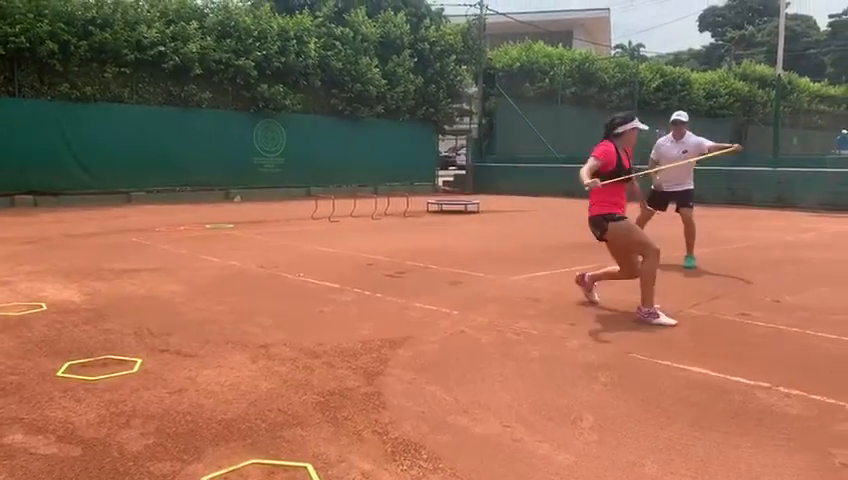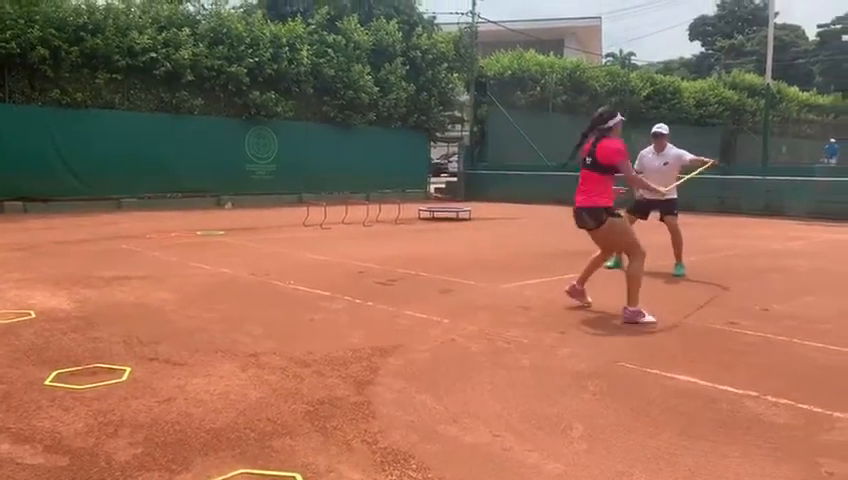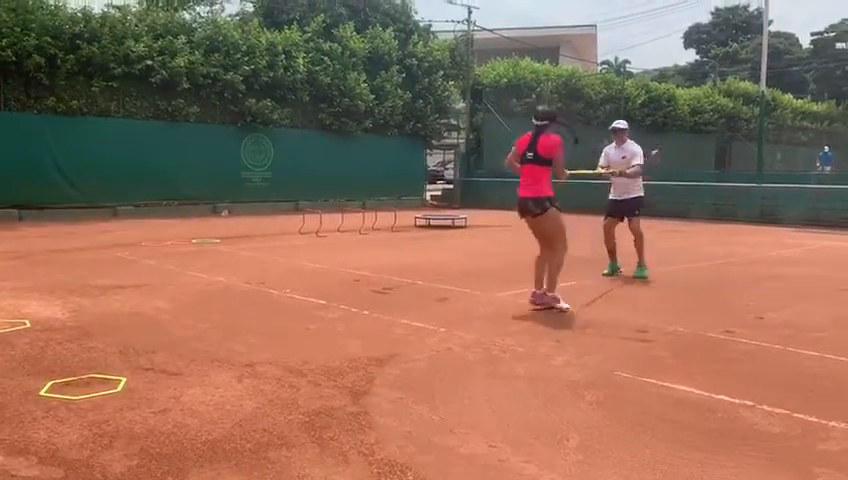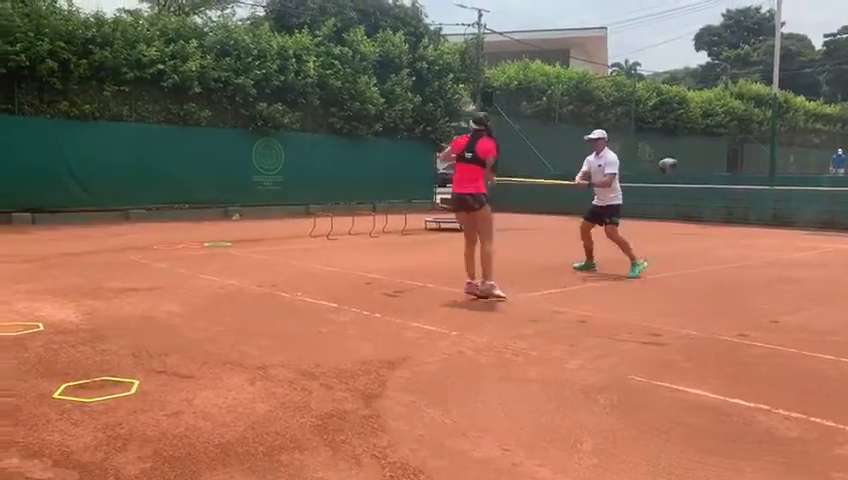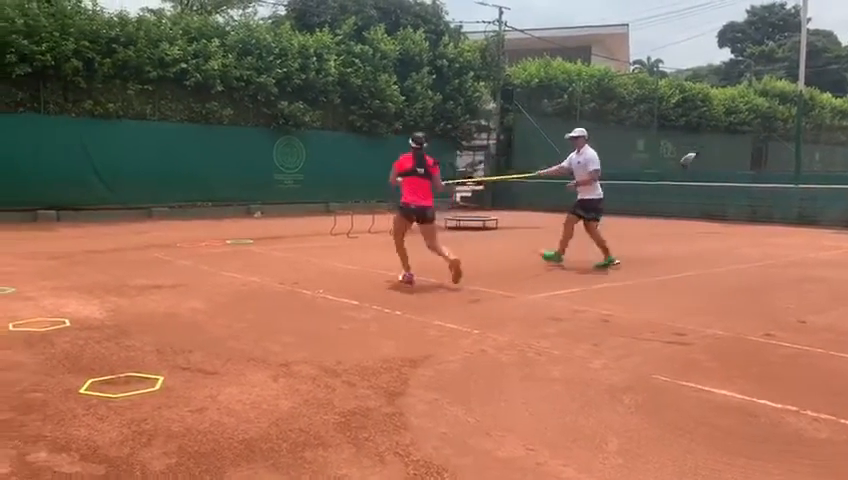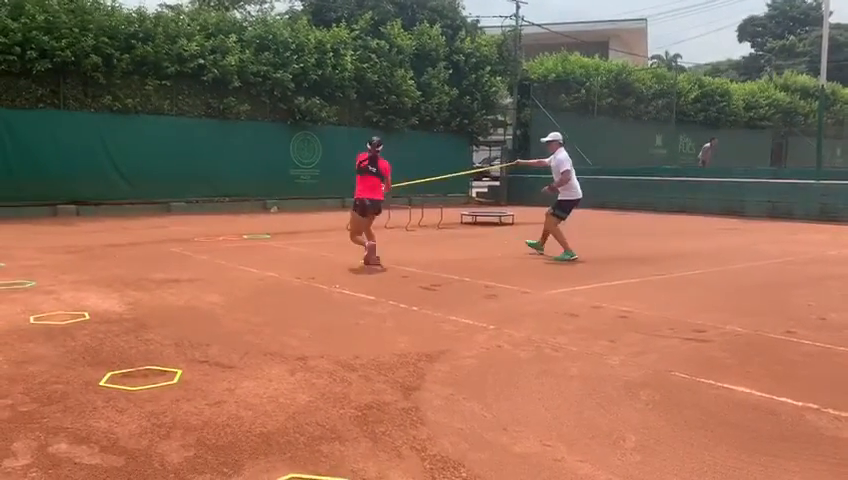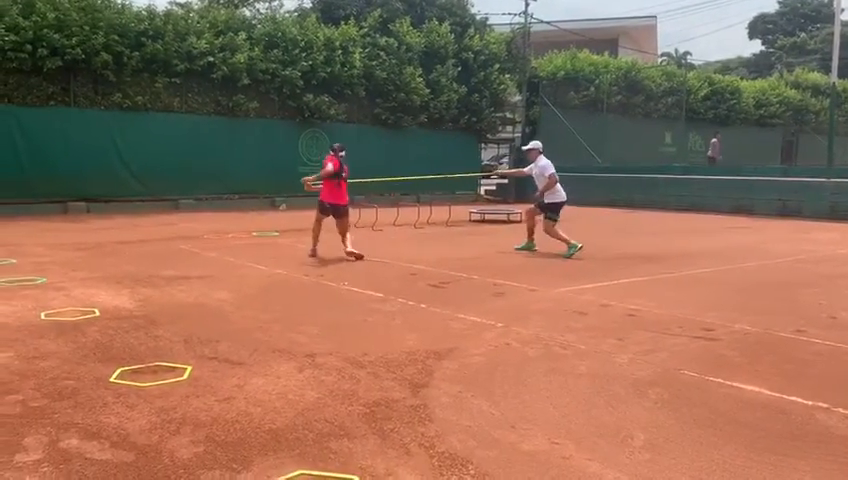
dt=0.4s
person 1, frame 1
left shoulder: (627, 152)
right shoulder: (606, 149)
left elbow: (631, 183)
right elbow: (585, 170)
left wrist: (643, 203)
right wrist: (588, 183)
left hip: (614, 217)
right hip: (606, 217)
left knee: (630, 270)
right knee: (652, 252)
left ankle: (588, 279)
right ankle: (647, 309)
person 1, frame 2
left shoulder: (590, 142)
right shoulder: (615, 146)
right elbow: (631, 177)
right wrist: (655, 189)
left hip: (581, 210)
right hip: (598, 210)
left knee: (608, 251)
right knee: (636, 254)
left ankle: (578, 287)
right ankle: (632, 309)
person 1, frame 3
left shoulder: (524, 139)
right shoulder: (554, 140)
left elbow: (509, 163)
right elbow: (560, 173)
right wrist: (562, 173)
left hip: (523, 199)
right hip: (541, 199)
left knee: (546, 246)
right knee: (560, 245)
left ankle: (538, 292)
right ankle: (549, 294)
person 1, frame 4
left shoulder: (460, 140)
right shoulder: (489, 145)
left elbow: (443, 157)
right elbow: (488, 174)
right wrist: (491, 177)
left hip: (457, 195)
right hip: (476, 195)
left knee: (470, 240)
right knee: (486, 240)
left ankle: (471, 282)
right ankle: (488, 284)
person 1, frame 5
left shoulder: (403, 159)
right shoulder: (431, 162)
left elbow: (392, 181)
right elbow: (438, 187)
left hip: (408, 206)
right hip: (427, 207)
left knee: (398, 239)
right knee: (433, 244)
left ankle: (408, 273)
right ankle: (451, 259)
person 1, frame 6
left shoulder: (361, 157)
right shoulder: (385, 164)
right elbow: (387, 187)
left hip: (362, 201)
right hip: (378, 202)
left knee: (354, 236)
right knee: (366, 228)
left ankle: (369, 245)
right ankle: (372, 256)
person 1, frame 7
left shoulder: (330, 160)
right shoulder: (344, 168)
left elbow: (329, 170)
left wrist: (311, 179)
right wrist: (313, 187)
left hip: (326, 202)
right hip: (342, 204)
left knee: (318, 222)
right knee: (345, 232)
left ankle: (313, 249)
right ankle: (349, 248)
person 2, frame 1
left shoulder: (695, 142)
right shoulder: (661, 143)
left elbow: (713, 147)
right elbow: (653, 163)
left wrist: (732, 147)
right wrist: (654, 179)
left hip: (684, 187)
right hip: (661, 187)
left knee: (687, 218)
right knee: (643, 217)
left ankle: (690, 256)
person 2, frame 2
left shoulder: (676, 154)
right shoulder: (644, 154)
left elbow: (694, 160)
right elbow: (636, 174)
left wrist: (706, 161)
right wrist: (637, 190)
left hip: (667, 197)
right hip: (645, 196)
left knee: (673, 226)
left ankle: (679, 263)
right ankle: (618, 258)
person 2, frame 3
left shoulder: (635, 149)
right shoulder: (608, 150)
left elbow: (638, 172)
right elbow: (601, 168)
left wrist: (622, 173)
right wrist: (603, 171)
left hip: (634, 195)
right hip: (616, 195)
left knee: (634, 227)
right knee: (608, 227)
left ankle: (641, 265)
right ankle: (614, 265)
person 2, frame 4
left shoulder: (611, 158)
right shoulder: (590, 159)
left elbow: (608, 181)
right elbow: (583, 173)
left wrist: (589, 183)
right wrist: (578, 179)
left hip: (612, 201)
right hip: (599, 201)
left knee: (611, 233)
right knee: (584, 228)
left ankle: (636, 264)
right ankle: (589, 262)
person 2, frame 5
left shoulder: (590, 155)
right shoulder: (574, 156)
left elbow: (595, 177)
right elbow: (560, 168)
left wrist: (577, 183)
right wrist: (543, 172)
left hip: (590, 197)
right hip: (588, 197)
left knee: (569, 222)
right knee: (591, 229)
left ankle: (558, 254)
right ankle: (609, 258)
person 2, frame 6
left shoulder: (561, 157)
right shoulder: (555, 157)
left elbow: (566, 178)
right elbow: (542, 162)
left wrist: (551, 186)
right wrist: (523, 162)
left hip: (569, 196)
right hip: (567, 195)
left knee: (551, 223)
right knee: (549, 216)
left ankle: (569, 252)
right ankle: (540, 244)
person 2, frame 7
left shoulder: (544, 164)
right shoulder: (534, 166)
left elbow: (554, 180)
right elbow: (521, 172)
left wrist: (541, 191)
right wrist: (502, 172)
left hip: (555, 199)
right hip: (549, 199)
left knee: (548, 229)
right knee: (530, 213)
left ankle: (572, 244)
right ankle: (530, 243)
